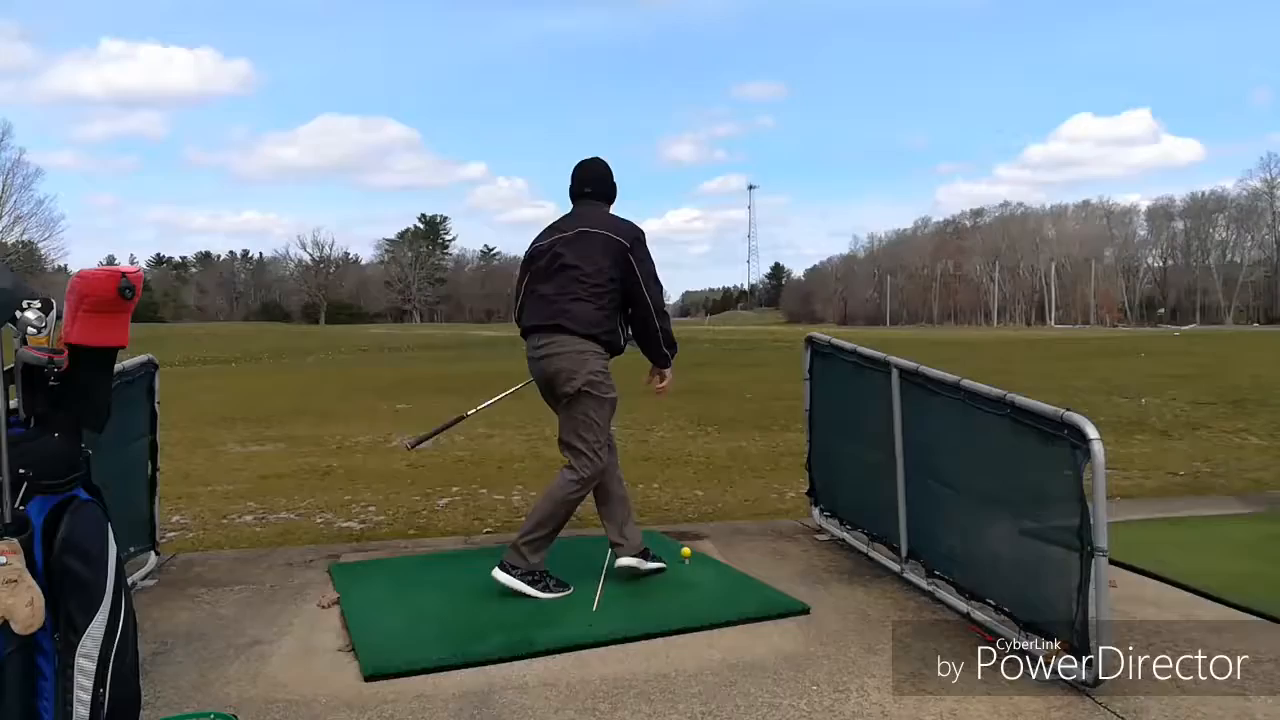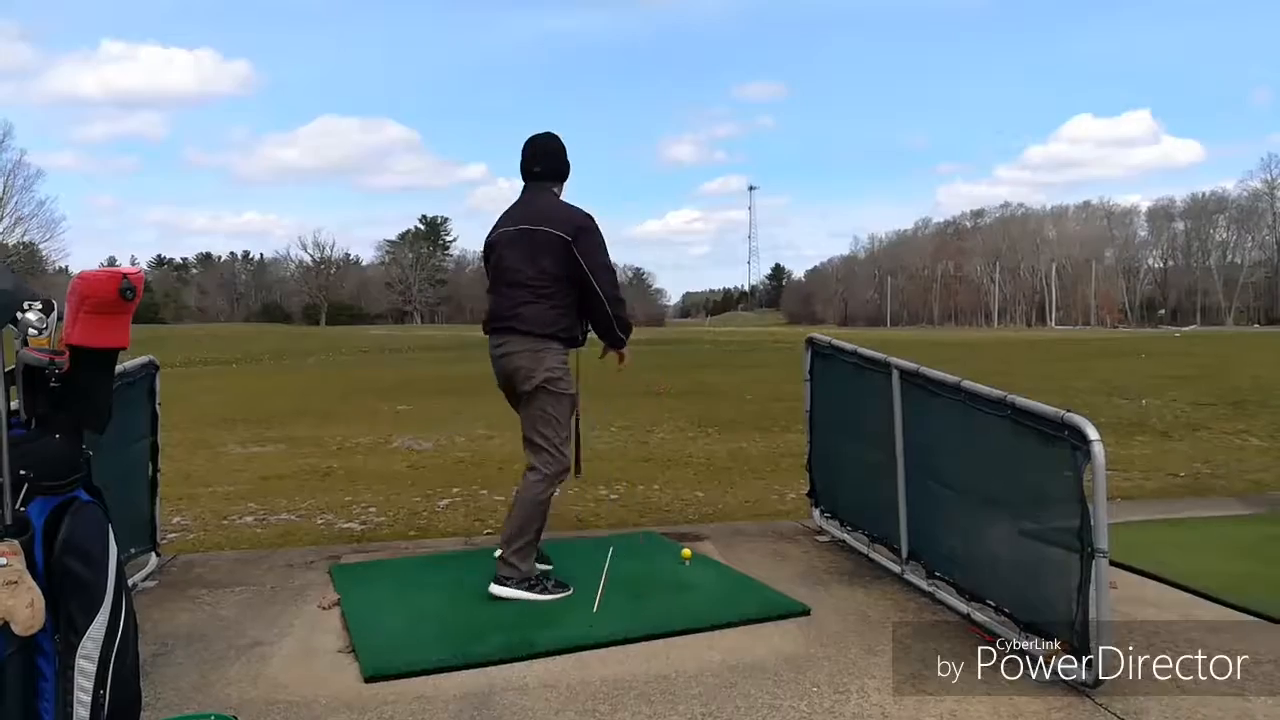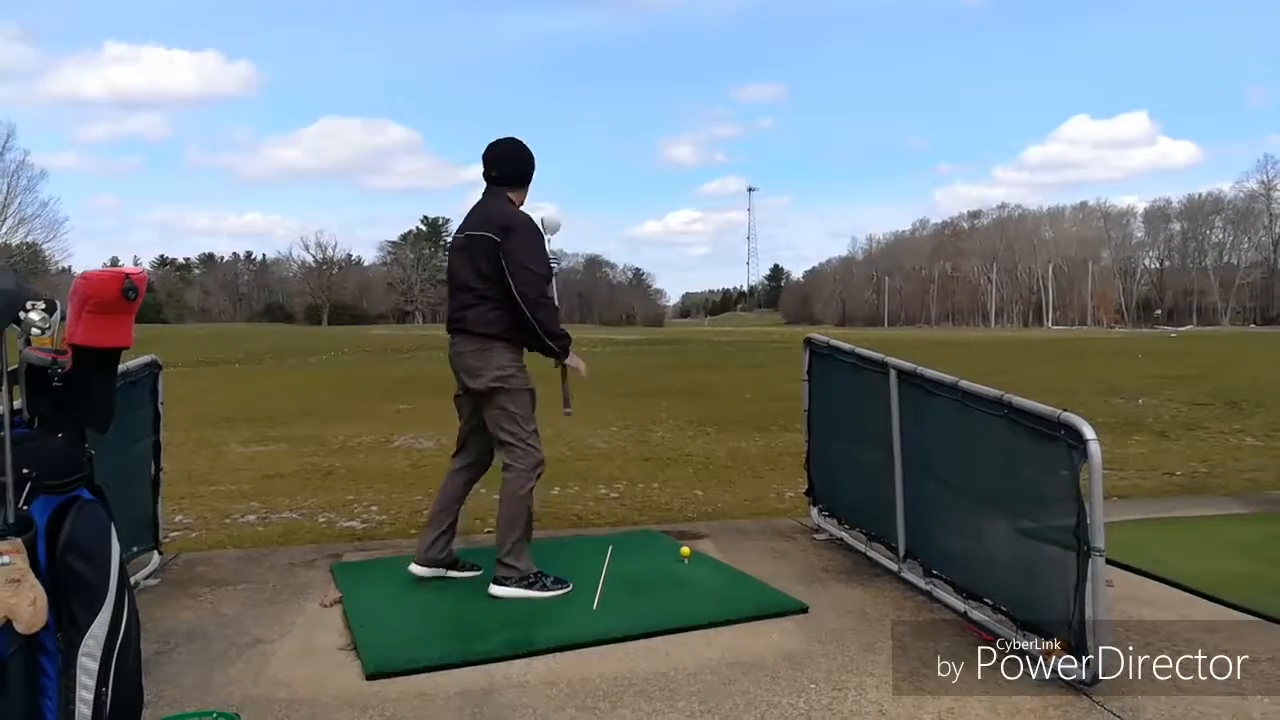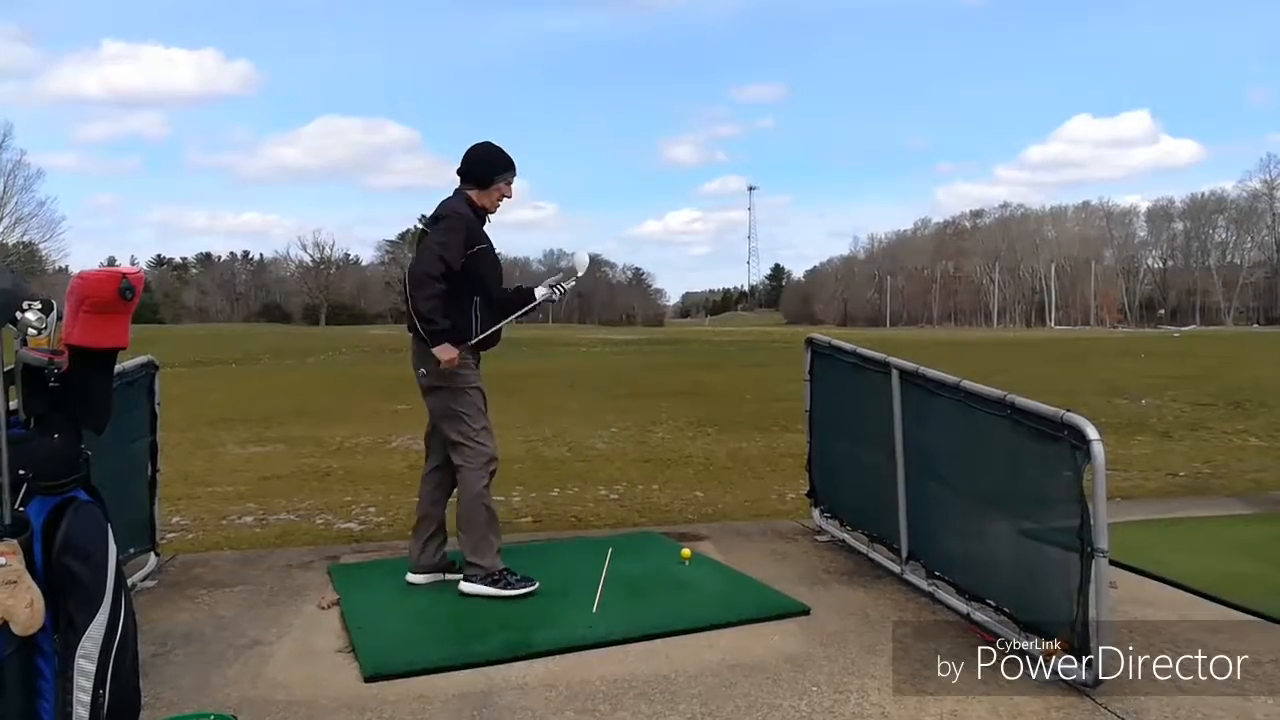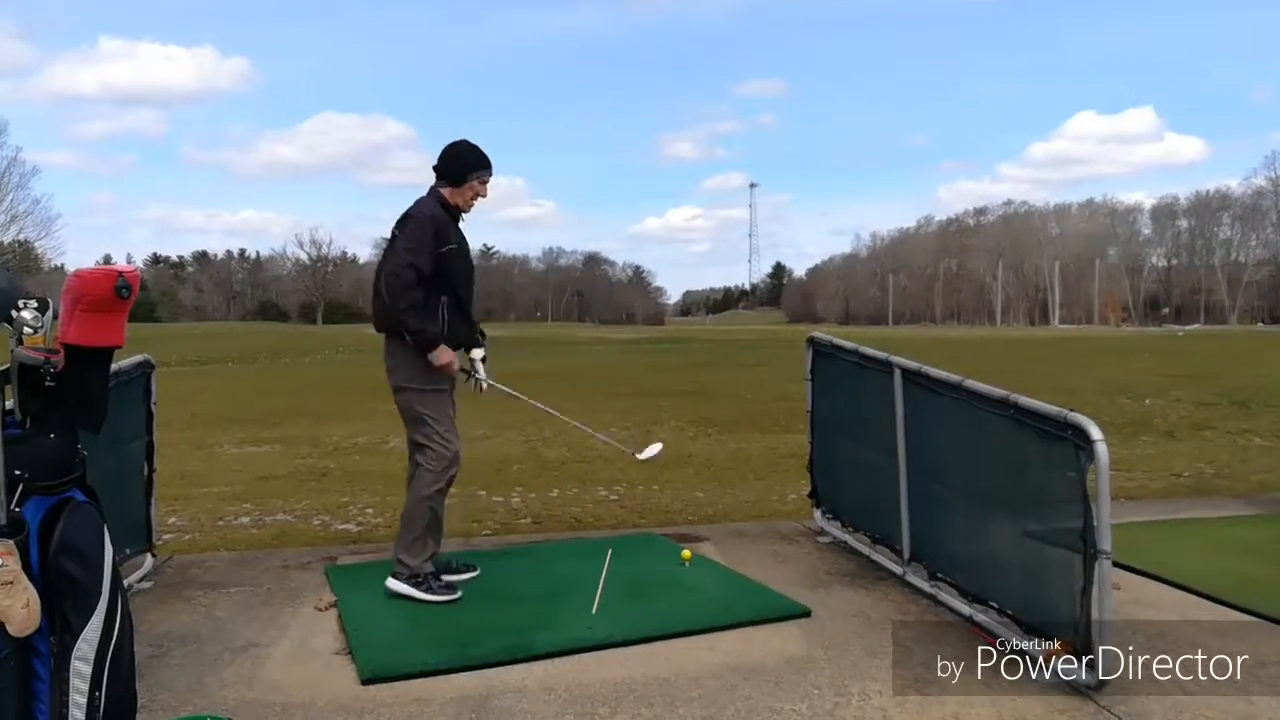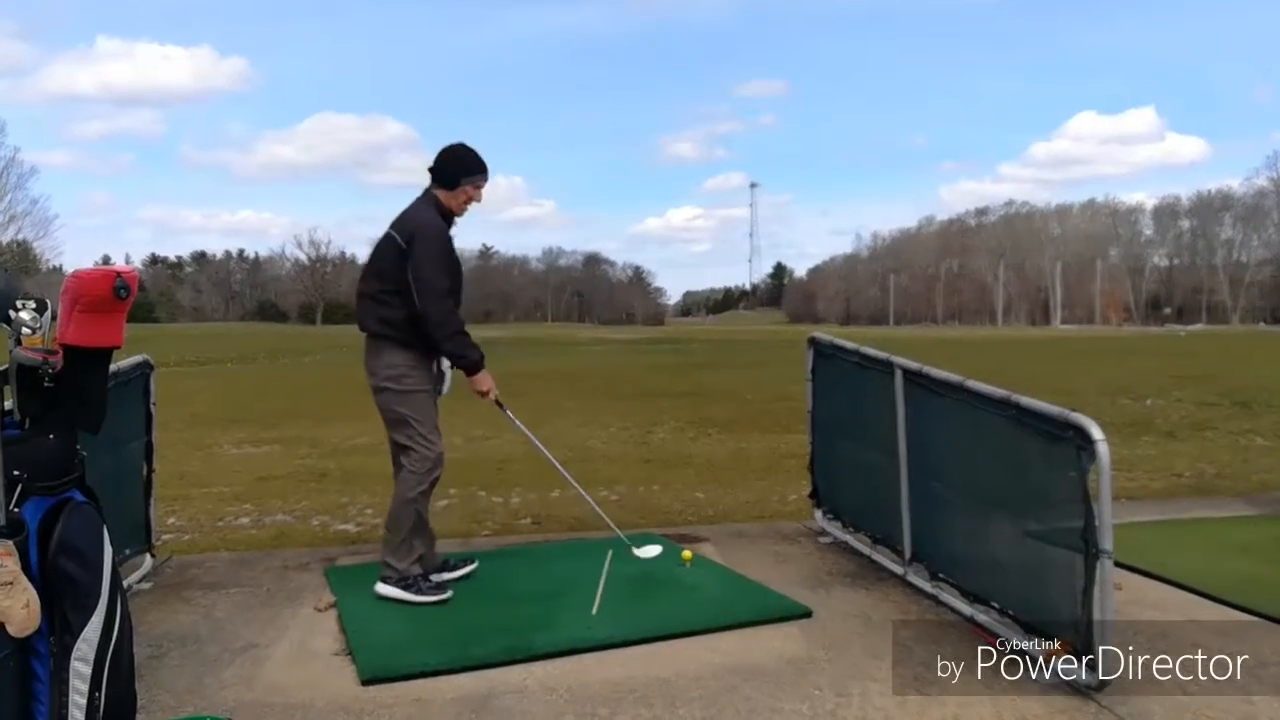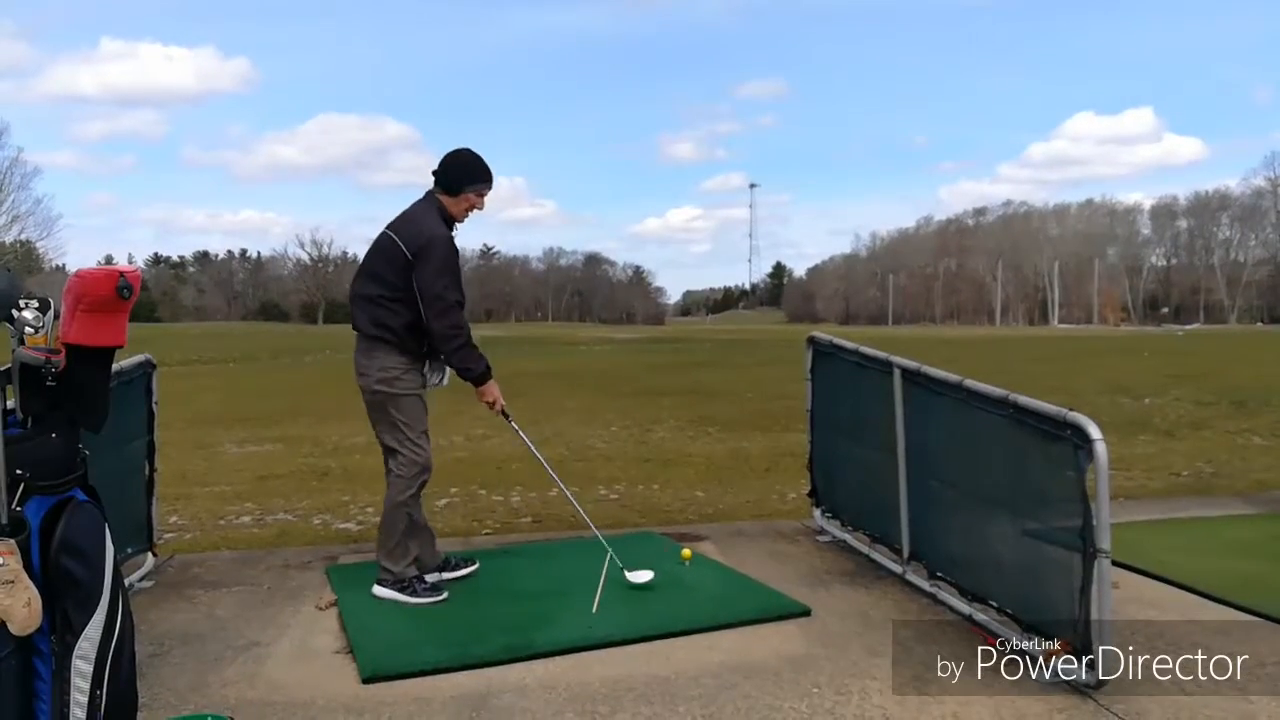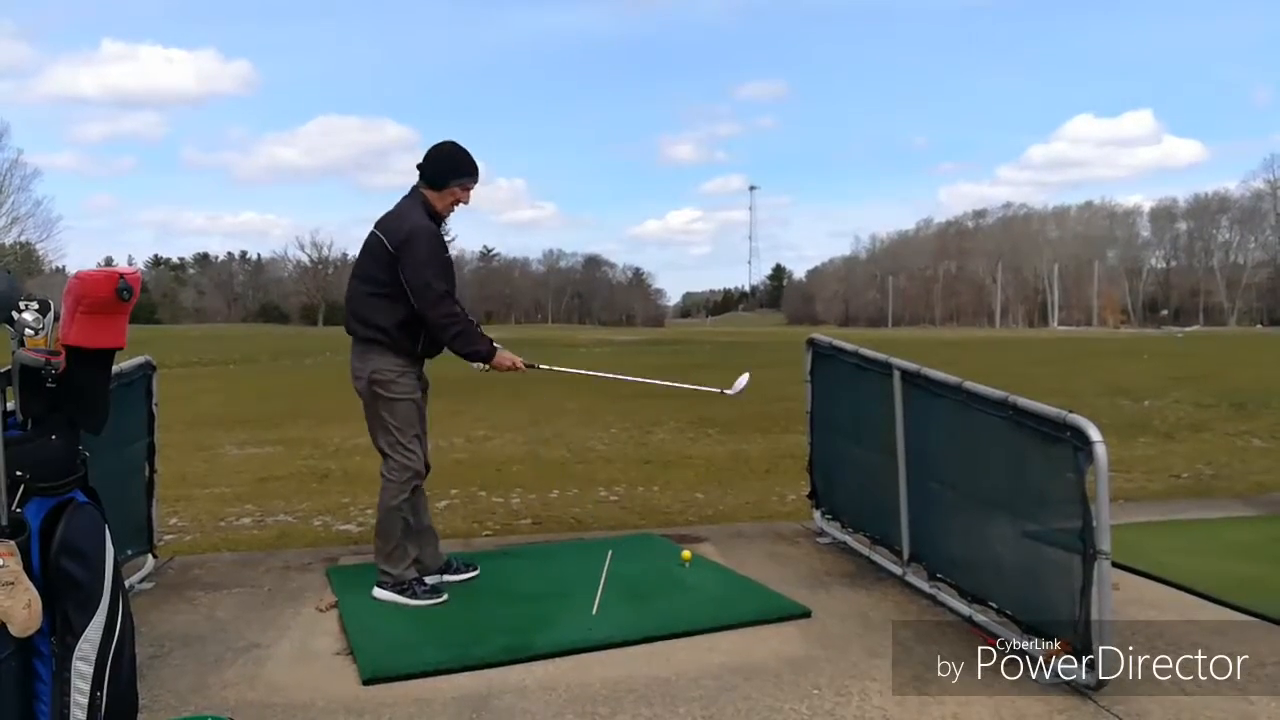
dt=0.3s
person 1, frame 1
left shoulder: (546, 237)
right shoulder: (622, 233)
left elbow: (524, 300)
right elbow: (647, 299)
right wrist: (662, 358)
left hip: (539, 350)
right hip: (581, 353)
left knee: (598, 446)
right knee: (583, 462)
left ankle: (628, 546)
right ankle: (520, 562)
person 1, frame 2
left shoulder: (502, 226)
right shoulder: (573, 222)
right elbow: (601, 288)
right wrist: (617, 338)
left hip: (504, 347)
right hip: (541, 351)
left knee: (549, 447)
right knee: (549, 460)
left ankle: (517, 542)
right ankle: (514, 572)
person 1, frame 3
left shoulder: (472, 224)
right shoulder: (515, 223)
right elbow: (528, 295)
left wrist: (538, 276)
right wrist: (561, 348)
left hip: (467, 348)
right hip: (494, 353)
left knee: (471, 454)
right knee: (522, 457)
left ankle: (432, 554)
right ankle: (515, 571)
person 1, frame 4
left shoulder: (464, 223)
right shoulder: (455, 219)
left elbow: (483, 295)
right elbow: (422, 277)
left wrist: (535, 293)
right wrist: (440, 339)
left hip: (446, 356)
right hip: (447, 356)
left knee: (443, 457)
right knee: (476, 455)
left ankle: (426, 561)
right ankle: (482, 568)
person 1, frame 5
left shoulder: (445, 224)
right shoulder: (425, 219)
right elbow: (399, 286)
left wrist: (473, 345)
right wrist: (433, 344)
left hip: (428, 356)
right hip: (417, 357)
left knee: (429, 457)
right knee: (440, 455)
left ankle: (424, 559)
right ankle: (410, 569)
person 1, frame 6
left shoulder: (425, 222)
right shoulder: (428, 228)
right elbow: (436, 307)
left wrist: (444, 359)
right wrist: (474, 365)
left hip: (408, 354)
right hip: (398, 357)
left knee: (416, 459)
right knee: (423, 457)
left ankle: (421, 559)
right ankle: (398, 571)
person 1, frame 7
left shoulder: (419, 222)
right shoulder: (432, 237)
right elbow: (444, 316)
left wrist: (449, 360)
right wrist: (481, 376)
left hip: (392, 353)
right hip: (389, 360)
left knee: (408, 462)
right knee: (411, 462)
left ankle: (423, 559)
right ankle: (394, 574)
person 1, frame 8
left shoulder: (410, 219)
right shoulder: (417, 231)
left elbow: (431, 303)
right elbow: (437, 308)
left wrist: (476, 342)
right wrist: (488, 352)
left hip: (397, 357)
right hip: (386, 362)
left knee: (413, 464)
right knee: (403, 466)
left ankle: (426, 561)
right ankle: (394, 577)
